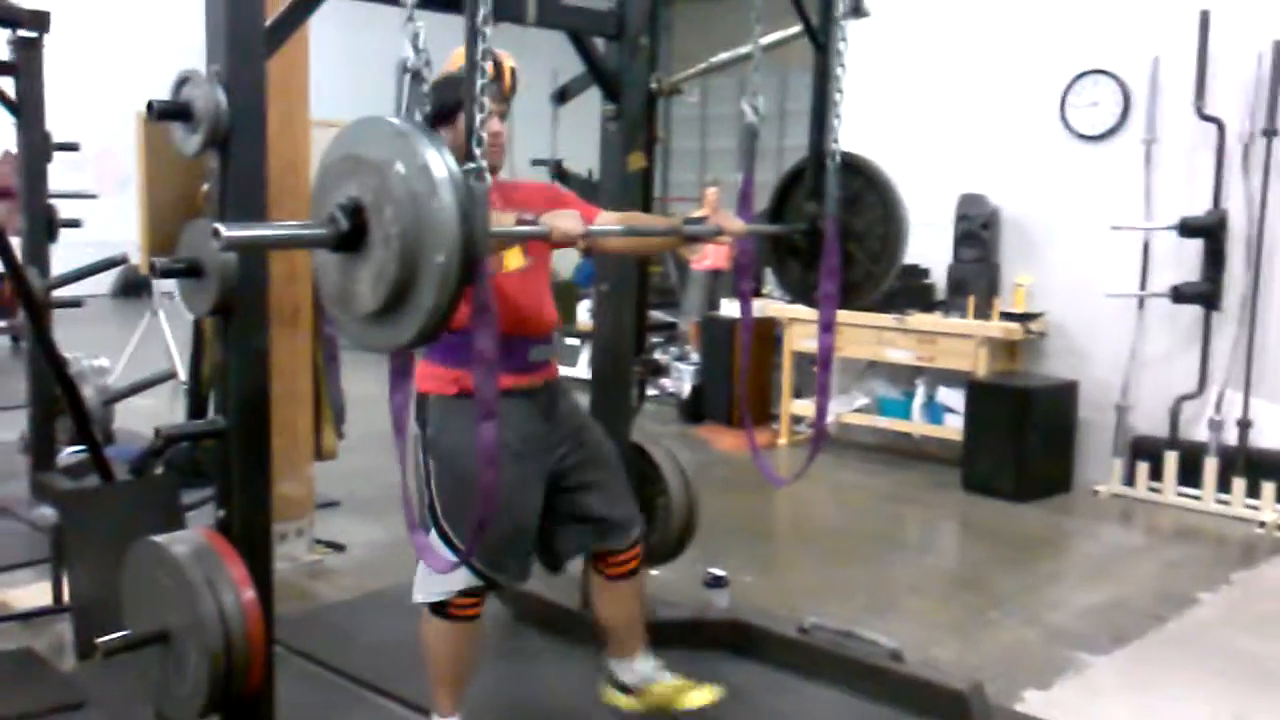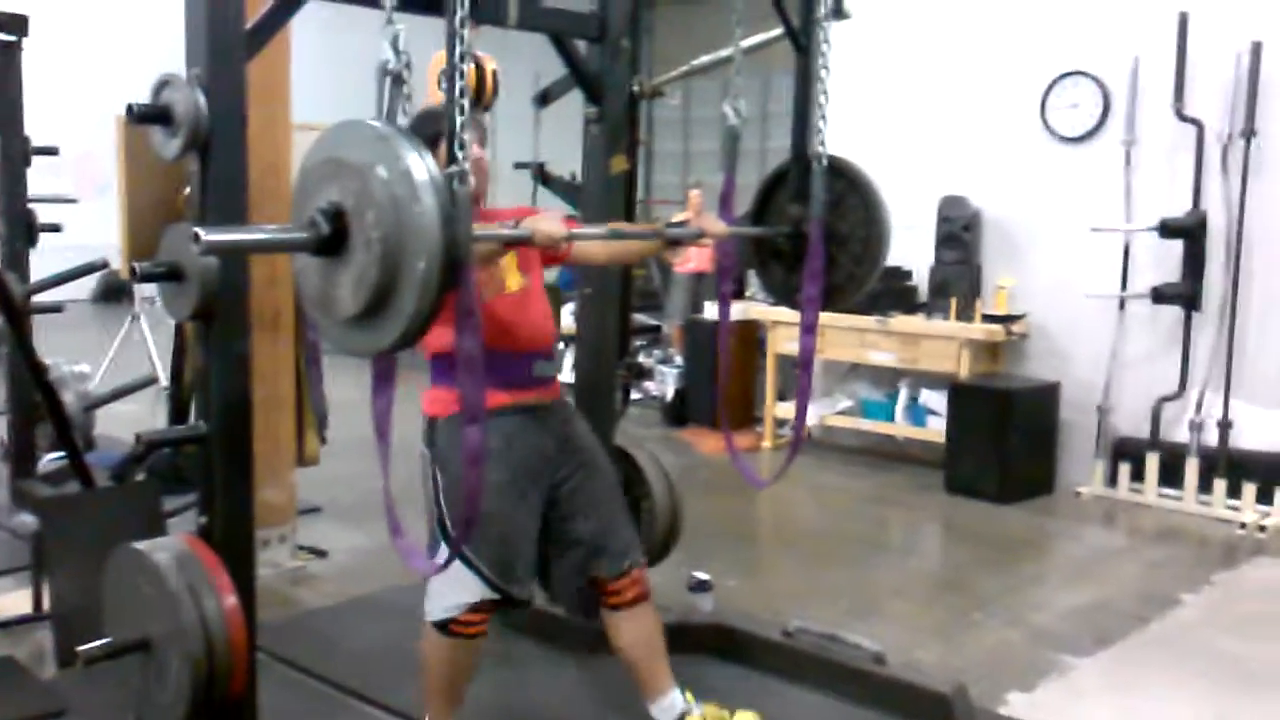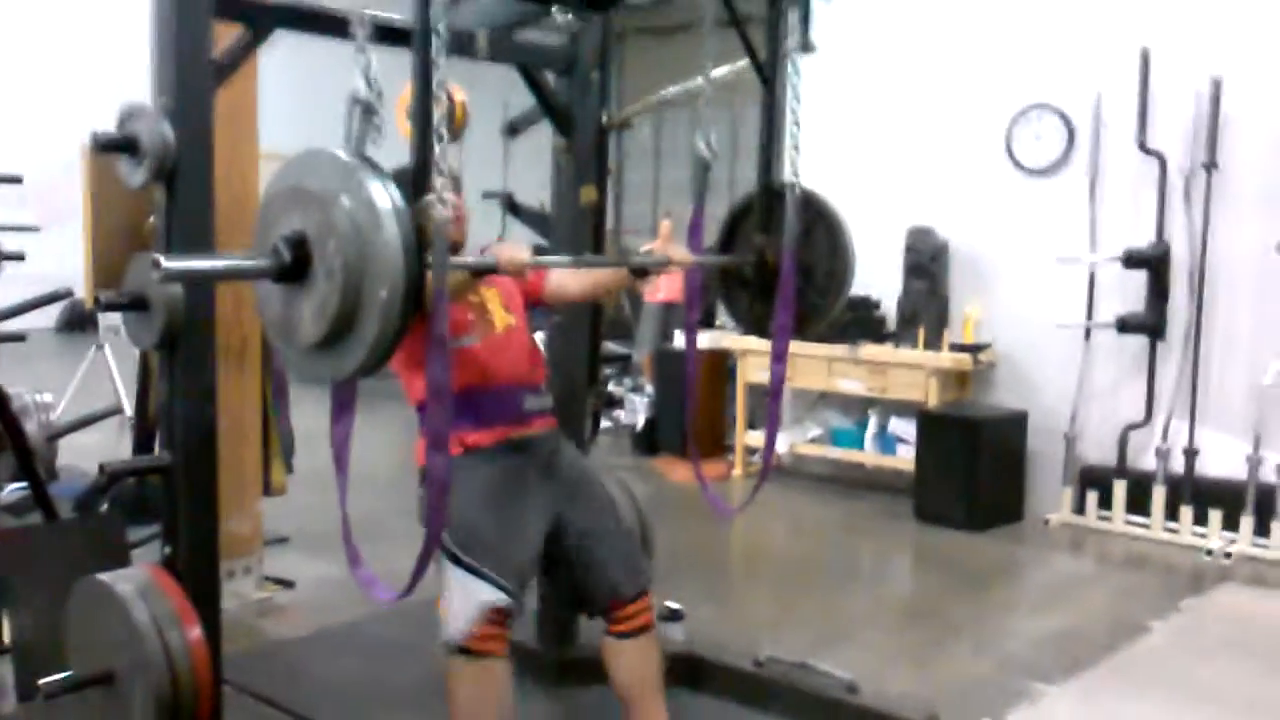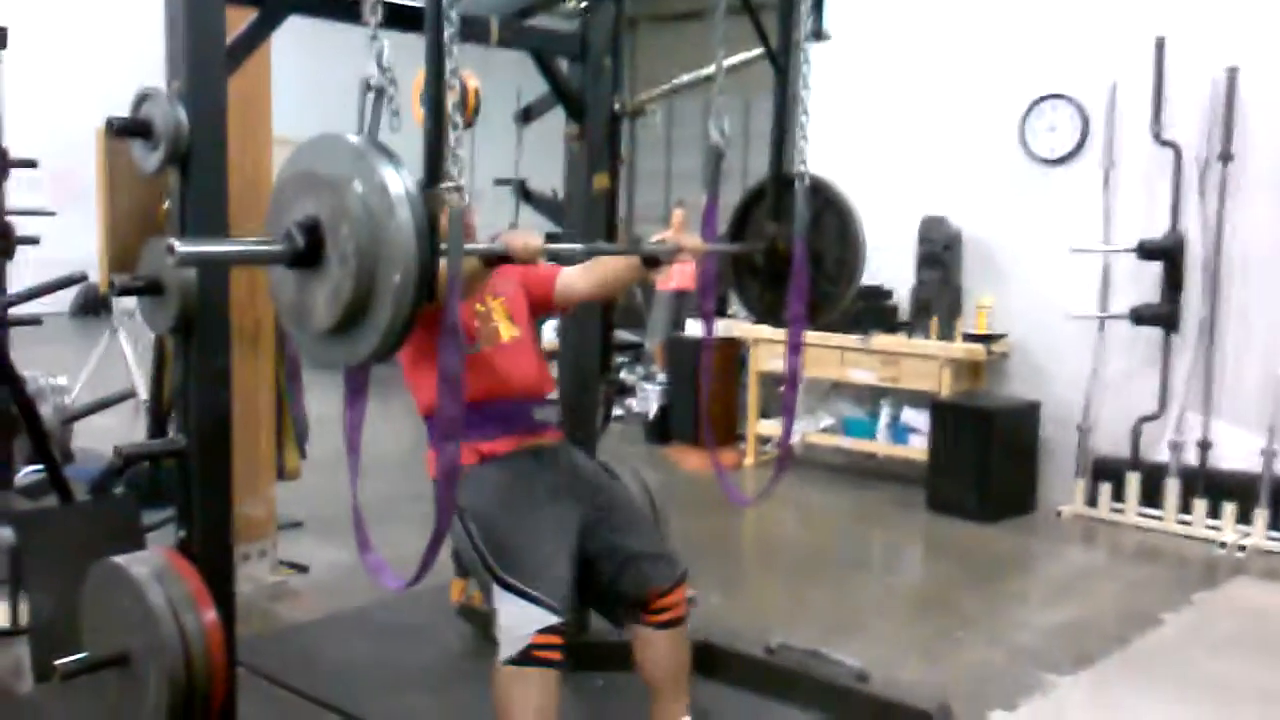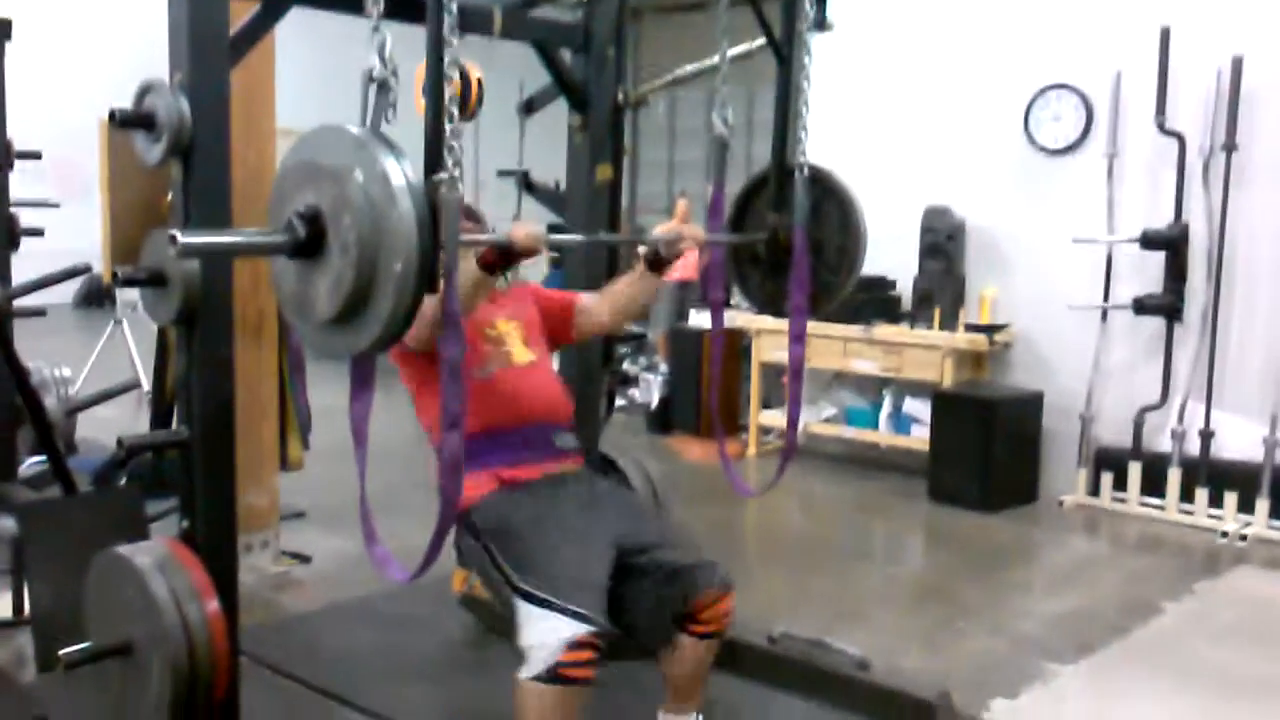
dt=0.2s
person 1, frame 1
left shoulder: (532, 197)
left elbow: (612, 232)
left wrist: (693, 226)
right wrist: (537, 227)
left hip: (545, 393)
right hip: (467, 403)
left knee: (618, 536)
right knee: (460, 573)
person 1, frame 2
left shoulder: (518, 221)
left elbow: (598, 248)
right wrist: (518, 234)
left hip: (549, 410)
right hip: (476, 423)
left knee: (618, 566)
right knee: (467, 592)
person 1, frame 3
left shoulder: (505, 271)
left elbow: (576, 285)
right elbow: (421, 295)
right wrist: (487, 264)
left hip: (547, 447)
right hip: (469, 458)
left knee: (628, 592)
right knee: (485, 610)
person 1, frame 4
left shoulder: (507, 278)
left elbow: (585, 282)
right elbow: (433, 289)
left hip: (554, 455)
right hip: (483, 469)
left knee: (663, 584)
right knee: (538, 624)
person 1, frame 5
left shoulder: (519, 300)
right shoulder: (421, 309)
left elbow: (607, 312)
right elbow: (428, 327)
left wrist: (660, 257)
right wrist: (495, 255)
left hip: (577, 482)
right hip: (502, 495)
left knee: (705, 594)
right knee: (569, 639)
